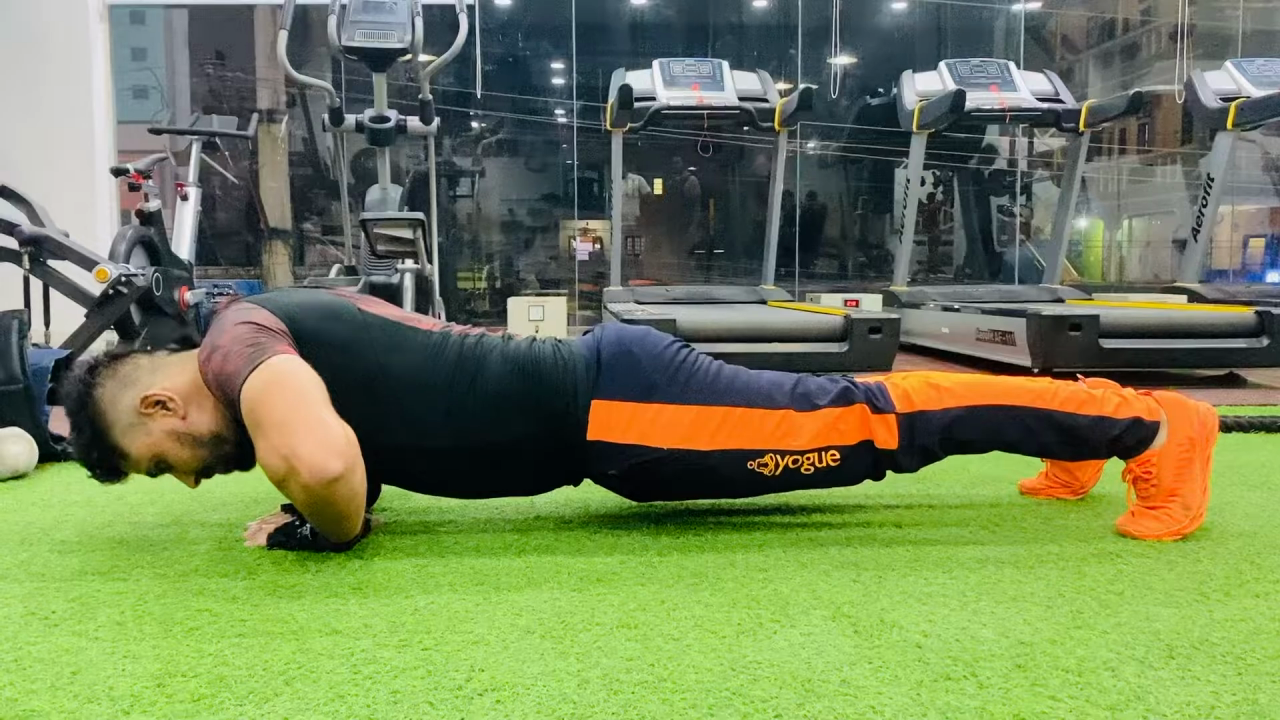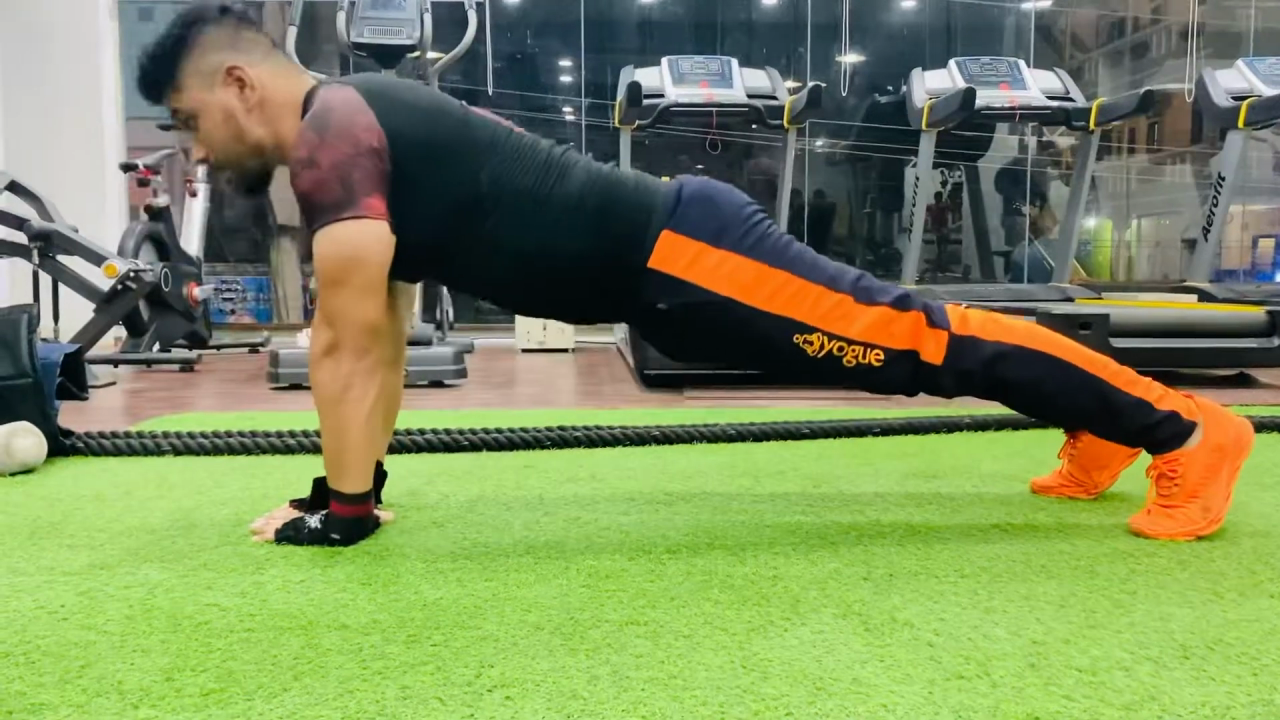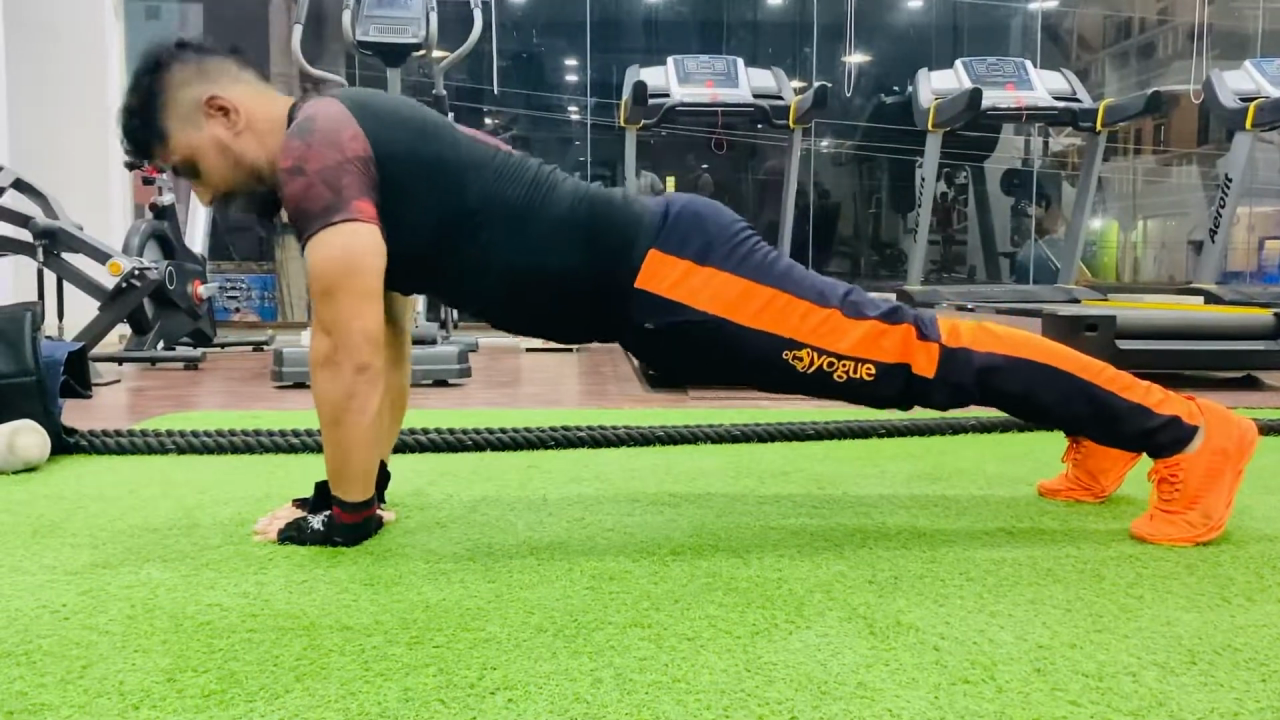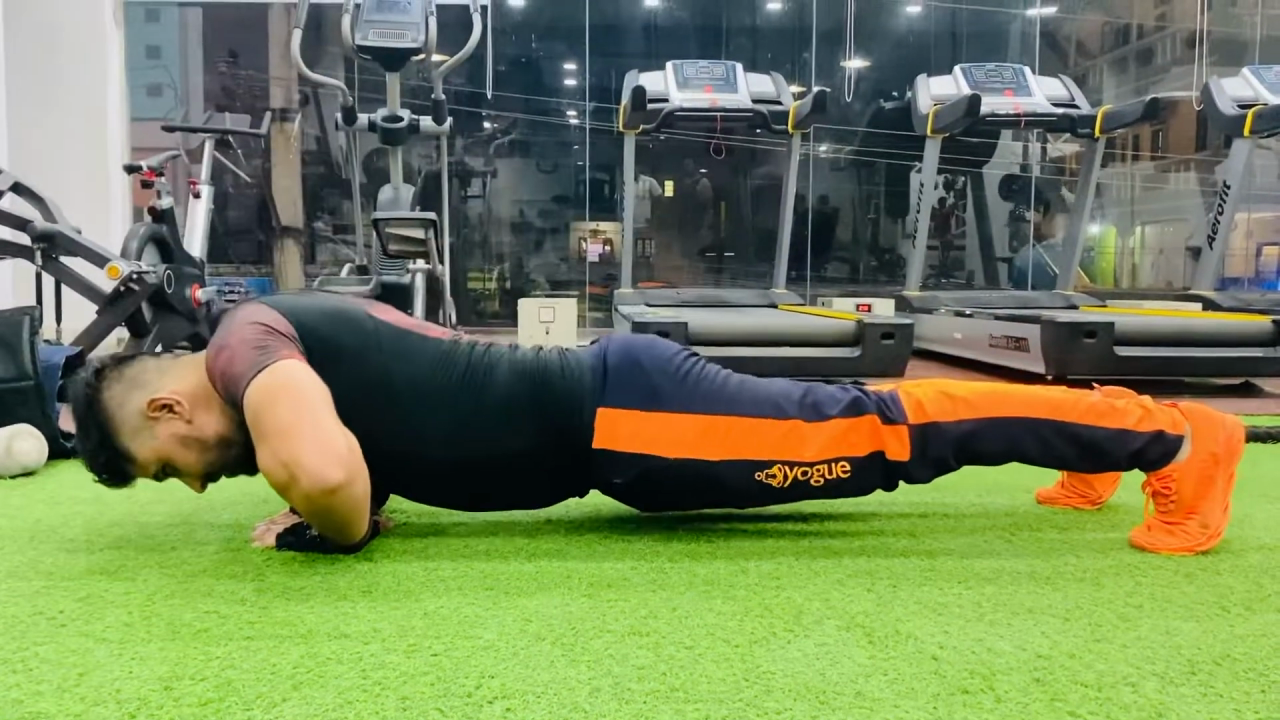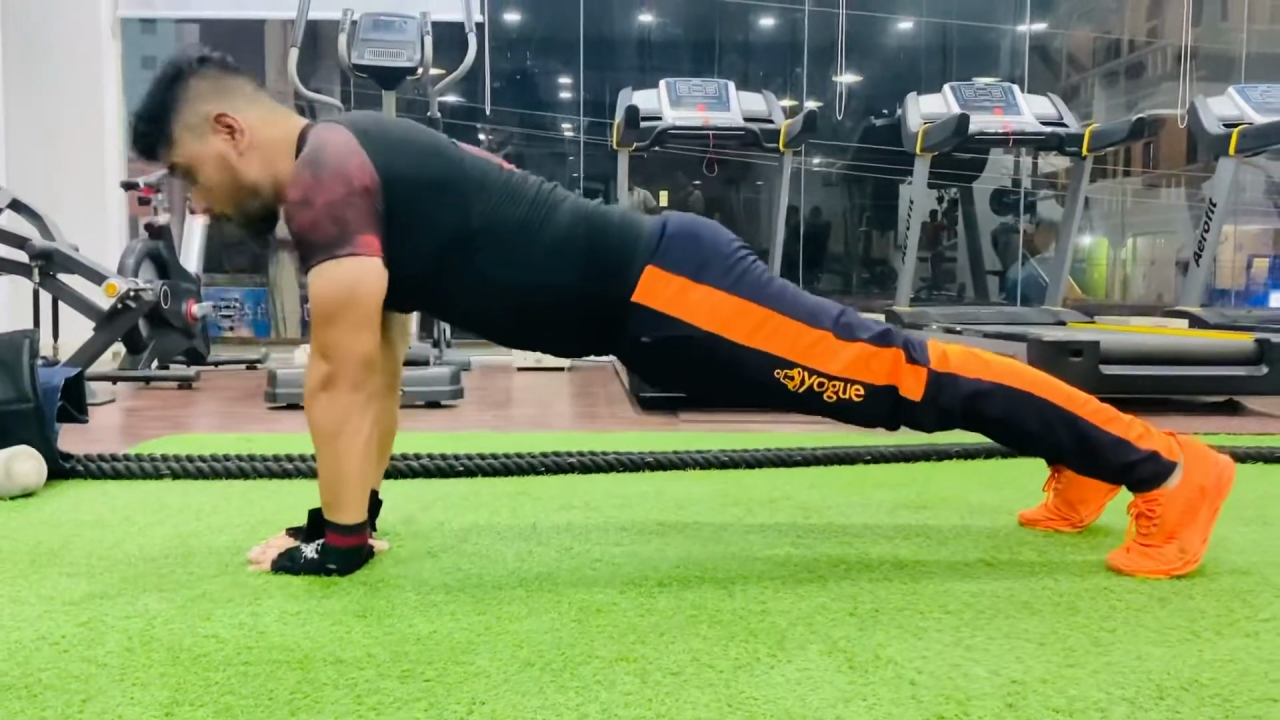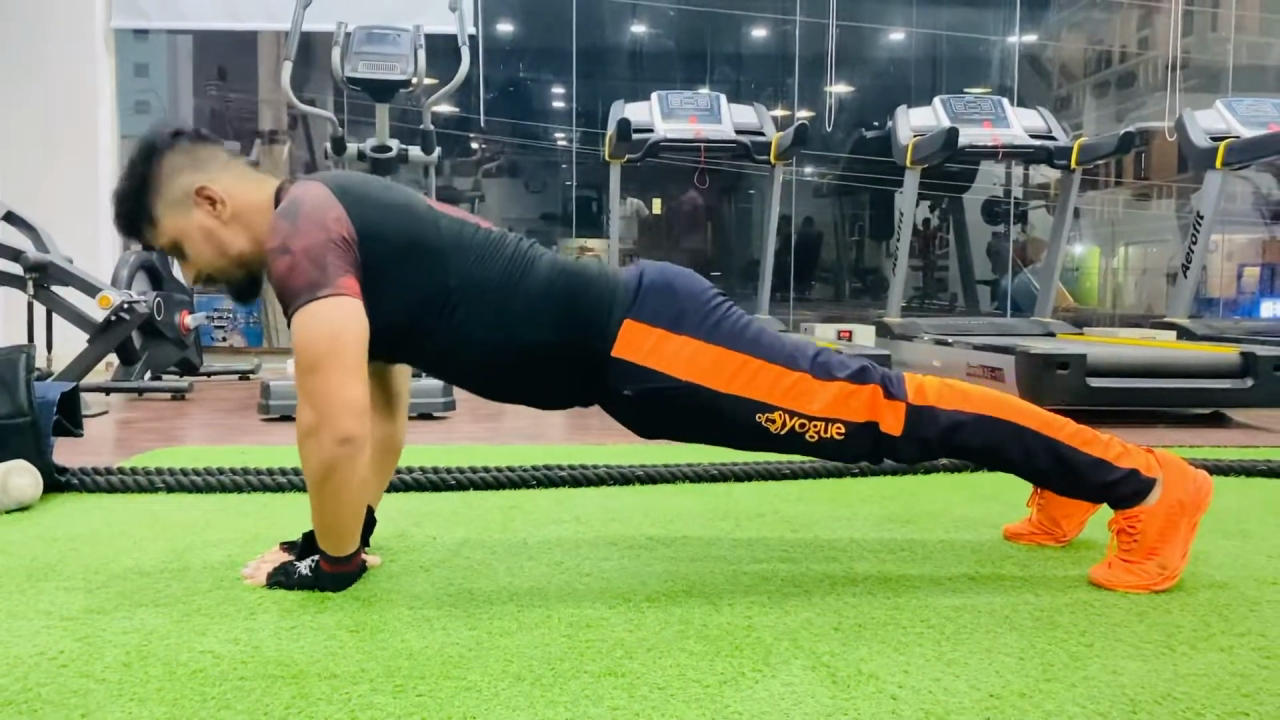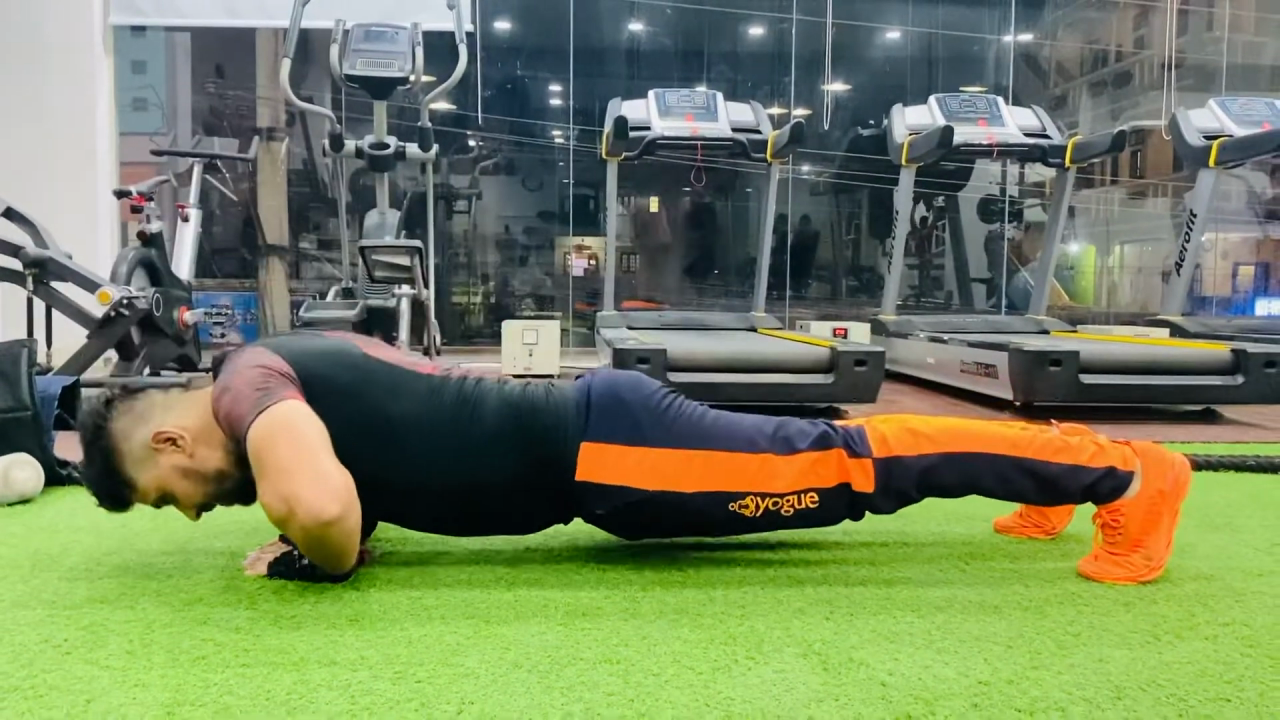
dt=0.7s
person 1, frame 1
left shoulder: (234, 346)
right shoulder: (276, 326)
left elbow: (321, 458)
left wrist: (332, 528)
right wrist: (344, 490)
left hip: (602, 414)
right hip: (595, 382)
left knee: (865, 427)
right knee: (832, 410)
left ankle: (1147, 424)
right ankle: (1073, 405)
person 1, frame 2
left shoulder: (329, 135)
right shoulder: (352, 127)
left elbow: (348, 343)
right elbow: (385, 333)
left wrist: (341, 509)
right wrist: (361, 474)
left hip: (677, 255)
right hip: (663, 262)
left knee: (913, 341)
right knee: (900, 342)
left ankle: (1184, 431)
right ankle: (1100, 433)
person 1, frame 3
left shoulder: (315, 145)
right shoulder: (344, 139)
left elbow: (347, 353)
right elbow: (385, 339)
left wrist: (346, 506)
right wrist: (364, 472)
left hip: (662, 275)
right hip: (652, 268)
left knee: (907, 356)
right knee: (888, 350)
left ankle: (1185, 434)
right ankle: (1102, 433)
person 1, frame 4
left shoulder: (243, 343)
right shoulder: (287, 331)
left elbow: (321, 466)
left wrist: (343, 529)
right wrist: (356, 493)
left hip: (614, 421)
right hip: (606, 396)
left knee: (878, 436)
right knee: (846, 422)
left ankle: (1174, 439)
right ankle: (1096, 424)
person 1, frame 5
left shoulder: (320, 172)
right shoulder: (348, 162)
left elbow: (341, 378)
right elbow: (381, 361)
left wrist: (339, 537)
right wrist: (355, 503)
left hip: (659, 290)
right hip: (648, 283)
left knee: (892, 377)
right knee: (878, 368)
left ankle: (1165, 470)
right ankle: (1081, 469)
person 1, frame 6
left shoulder: (298, 231)
right shoulder: (330, 216)
left elbow: (336, 426)
right elbow: (384, 391)
left wrist: (330, 556)
right wrist: (354, 519)
left hip: (640, 341)
right hip: (628, 334)
left knee: (874, 413)
right knee: (858, 408)
left ankle: (1143, 485)
right ankle: (1071, 486)
person 1, frame 7
left shoulder: (245, 386)
right shoulder: (291, 363)
left elbow: (316, 500)
left wrist: (329, 560)
right wrist: (343, 525)
left hip: (592, 455)
right hip: (589, 421)
left knee: (844, 469)
right knee: (812, 451)
left ankle: (1123, 474)
right ankle: (1053, 451)
